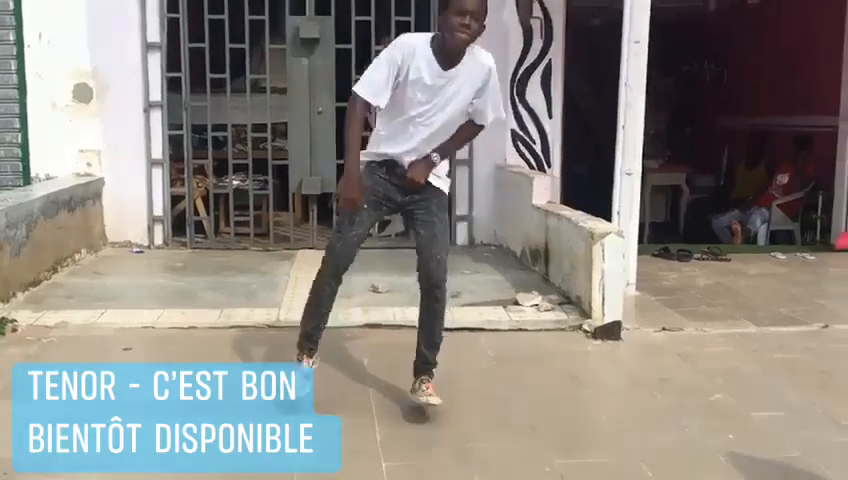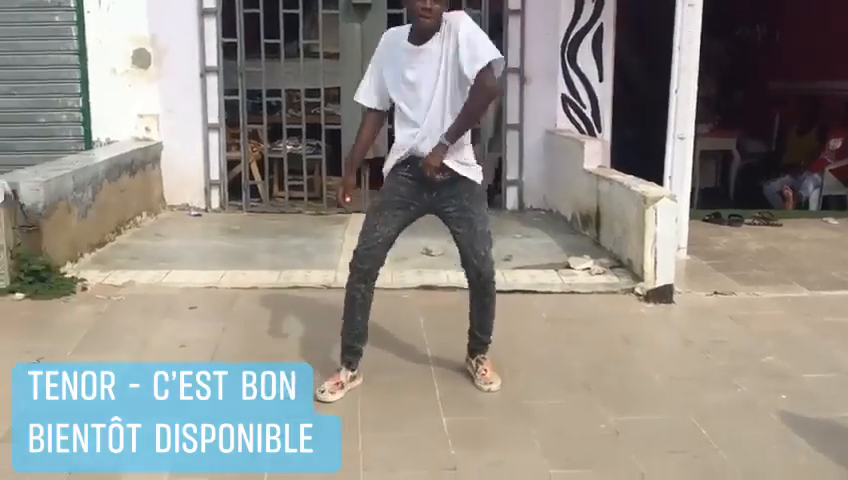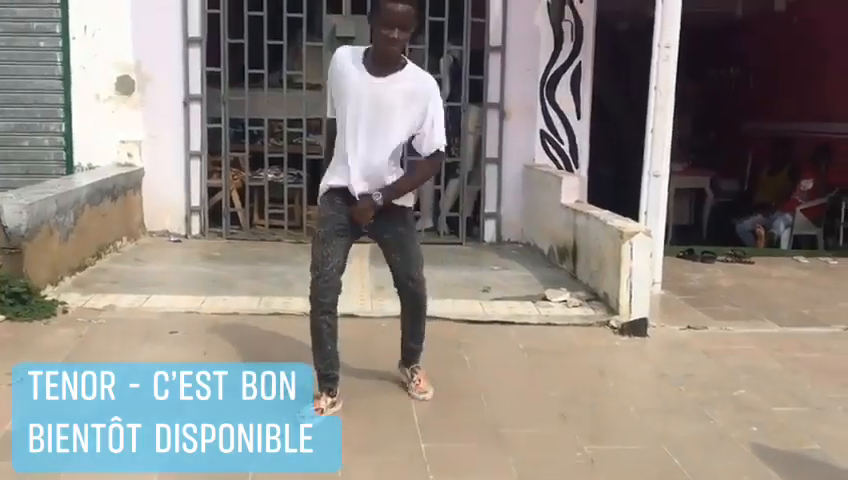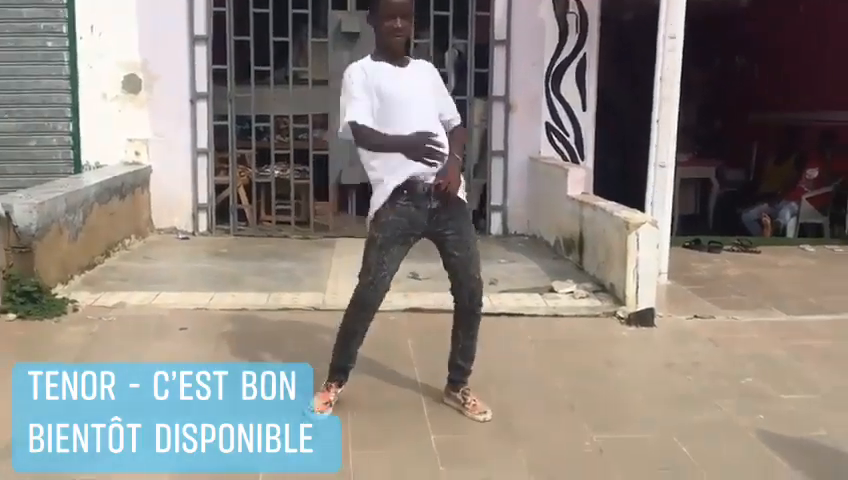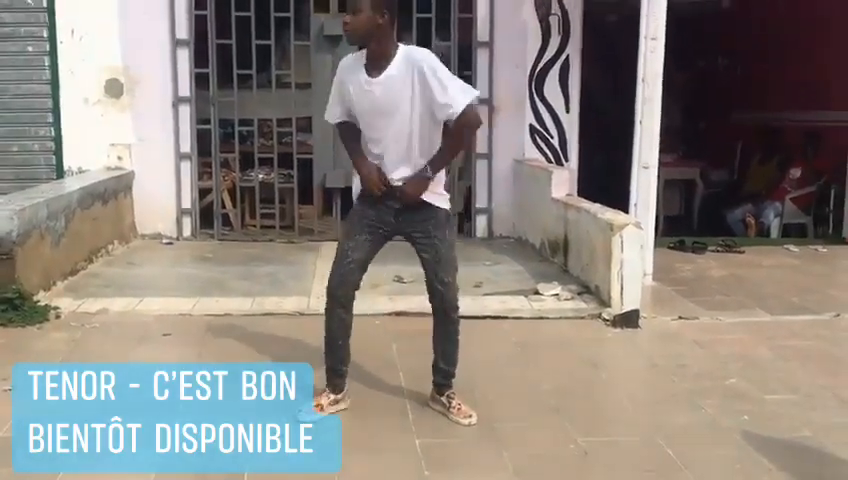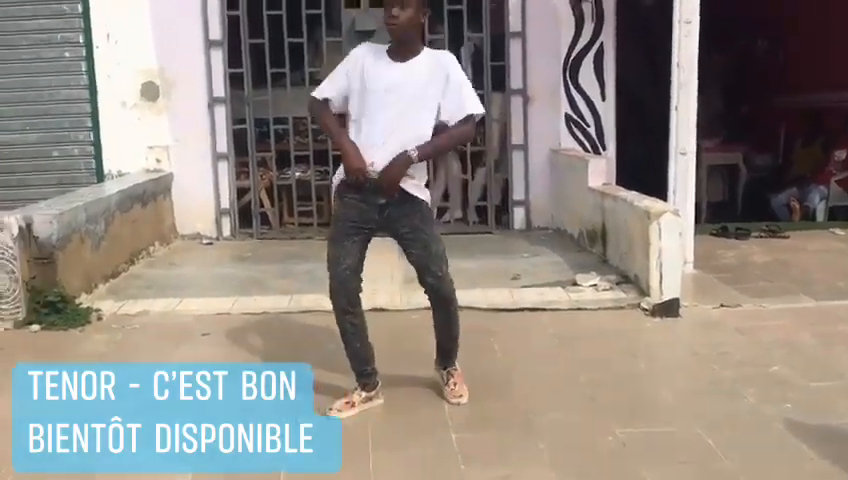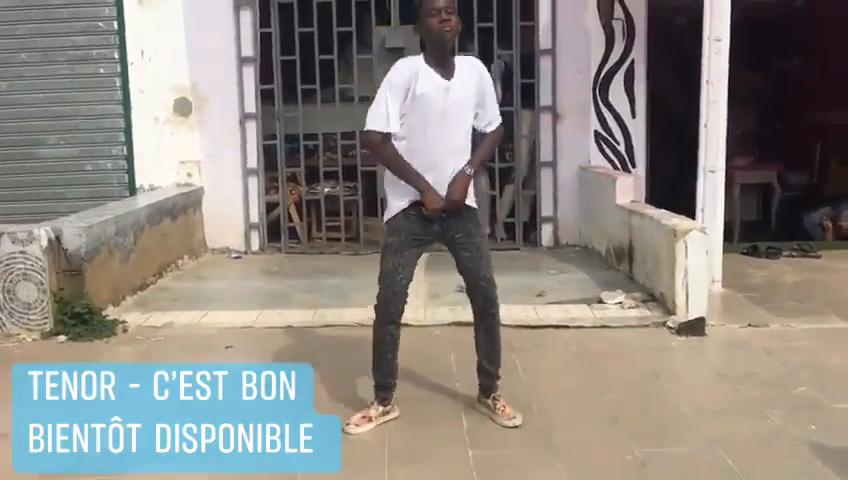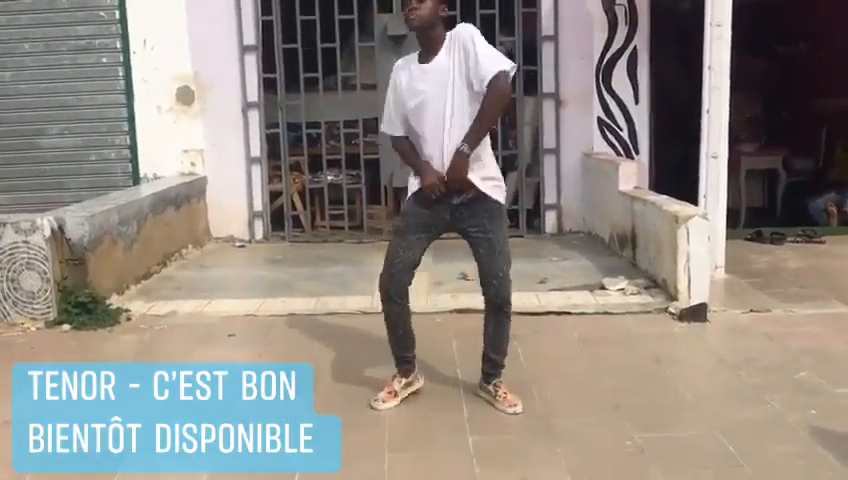
dt=0.5s
person 1, frame 1
left shoulder: (482, 66)
right shoulder: (407, 48)
right elbow: (358, 101)
left wrist: (432, 159)
right wrist: (351, 172)
left hip: (428, 179)
right hip: (381, 168)
left knee: (434, 276)
right knee: (336, 258)
left ankle: (424, 375)
right ankle: (305, 353)
person 1, frame 2
right shoulder: (389, 43)
left elbow: (491, 82)
right elbow: (375, 110)
left wrist: (445, 144)
right wrist: (351, 168)
left hip: (456, 172)
right hip: (405, 170)
left knee: (481, 268)
right knee: (363, 262)
left ankle: (478, 354)
right ankle: (349, 366)
person 1, frame 3
left shoulder: (423, 86)
right shoulder: (341, 61)
left elbow: (434, 158)
left wrist: (380, 199)
left hip: (391, 202)
right hip: (337, 197)
left knee: (414, 289)
right knee: (322, 295)
left ankle: (411, 364)
right ankle: (328, 391)
person 1, frame 4
left shoulder: (428, 71)
right shoulder: (360, 73)
left elbow: (455, 128)
right elbow: (358, 132)
left wrist: (454, 161)
right wrist: (405, 145)
left hip: (447, 196)
right hip: (398, 197)
left knee: (470, 291)
right knee: (370, 294)
left ankle: (457, 386)
right ankle: (335, 381)
person 1, frame 5
left shoulder: (419, 63)
right shoulder: (348, 70)
left elbow: (469, 118)
left wrist: (427, 175)
right wrist: (362, 163)
left hip: (424, 200)
right hip: (373, 197)
left knee: (445, 296)
right knee: (339, 287)
left ankle: (443, 391)
right ankle: (336, 389)
person 1, frame 6
left shoulder: (442, 64)
right shoulder: (363, 57)
left elbow: (468, 123)
right elbow: (319, 104)
left wrist: (409, 158)
right wrist: (348, 149)
left hip: (406, 195)
right hip: (355, 193)
left knee: (440, 286)
right knee: (342, 289)
left ankle: (448, 367)
right ankle: (368, 386)
person 1, frame 7
left shoulder: (475, 71)
right shoulder: (406, 72)
left elbow: (493, 131)
right elbow: (373, 139)
left wrist: (466, 173)
right wrist: (424, 188)
left hip: (459, 204)
right hip: (409, 207)
left knee: (486, 296)
right knee: (389, 301)
left ankle: (489, 392)
right ankle: (383, 400)
person 1, frame 8
left shoulder: (465, 38)
right shoulder: (402, 70)
left elbow: (503, 86)
left wrist: (464, 152)
right wrist: (423, 169)
left hip: (477, 190)
right hip: (428, 194)
left knee: (498, 291)
right knee: (392, 281)
left ankle: (492, 380)
right ankle: (406, 372)
